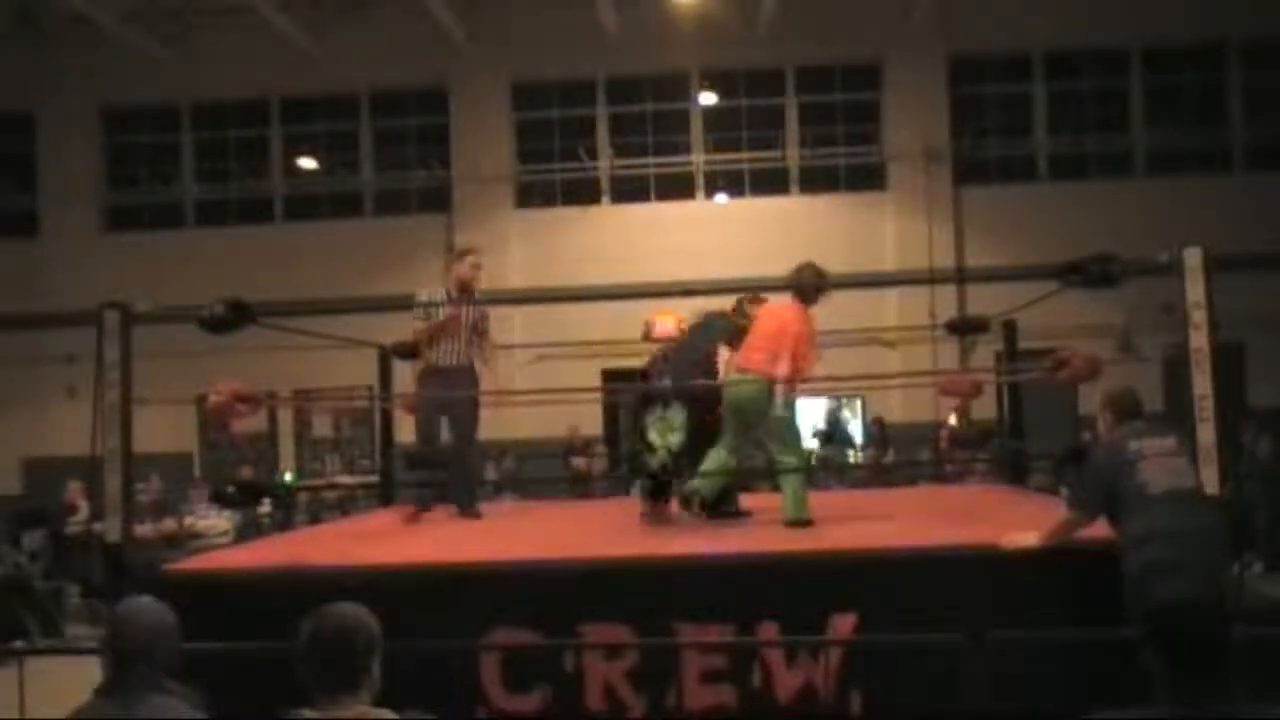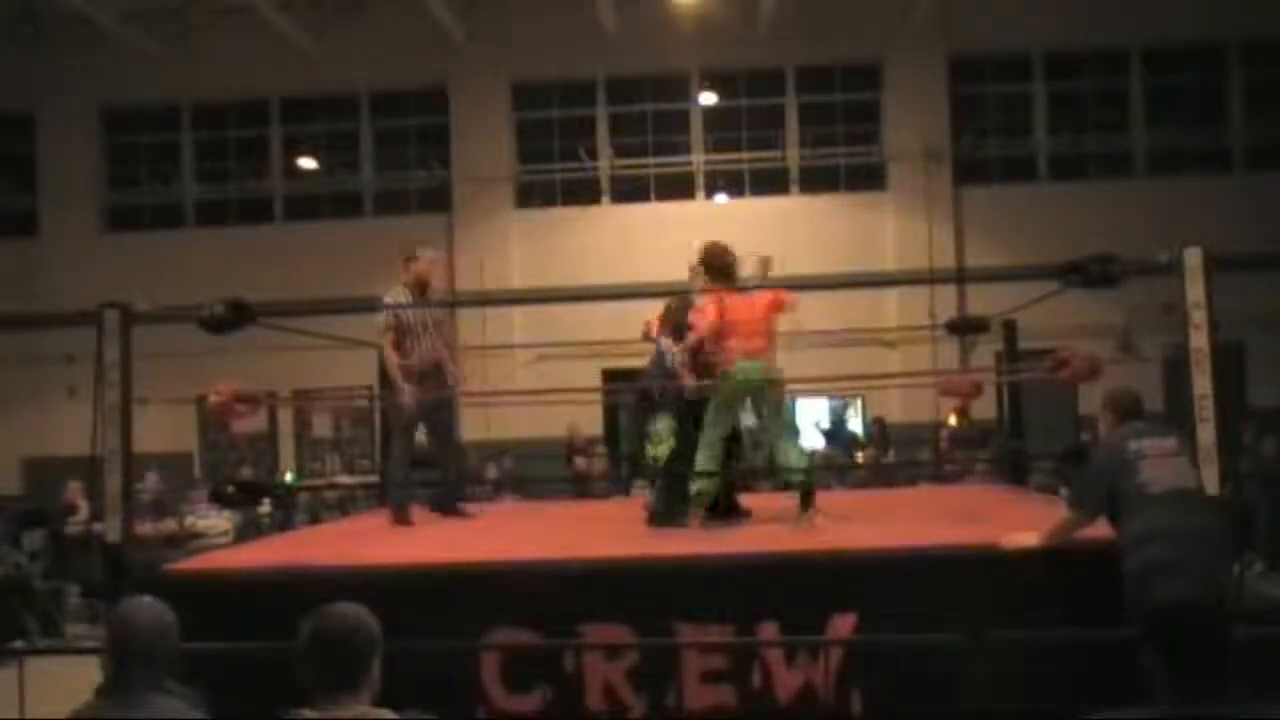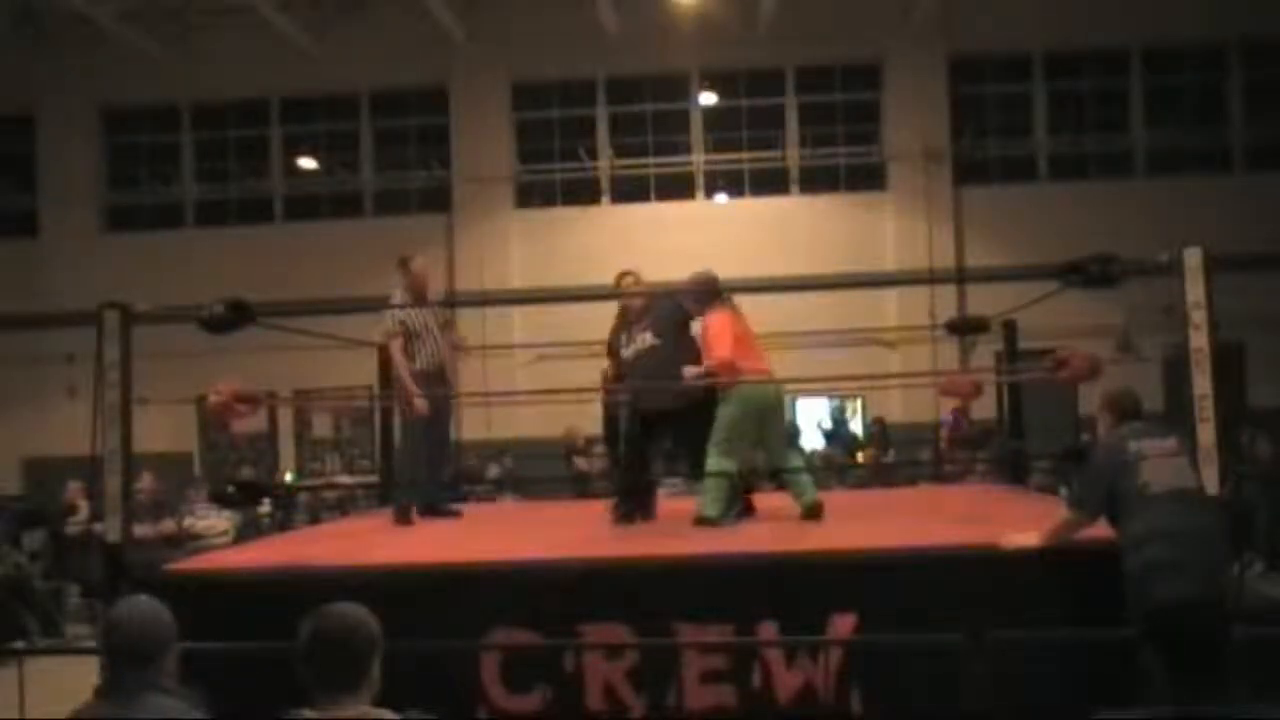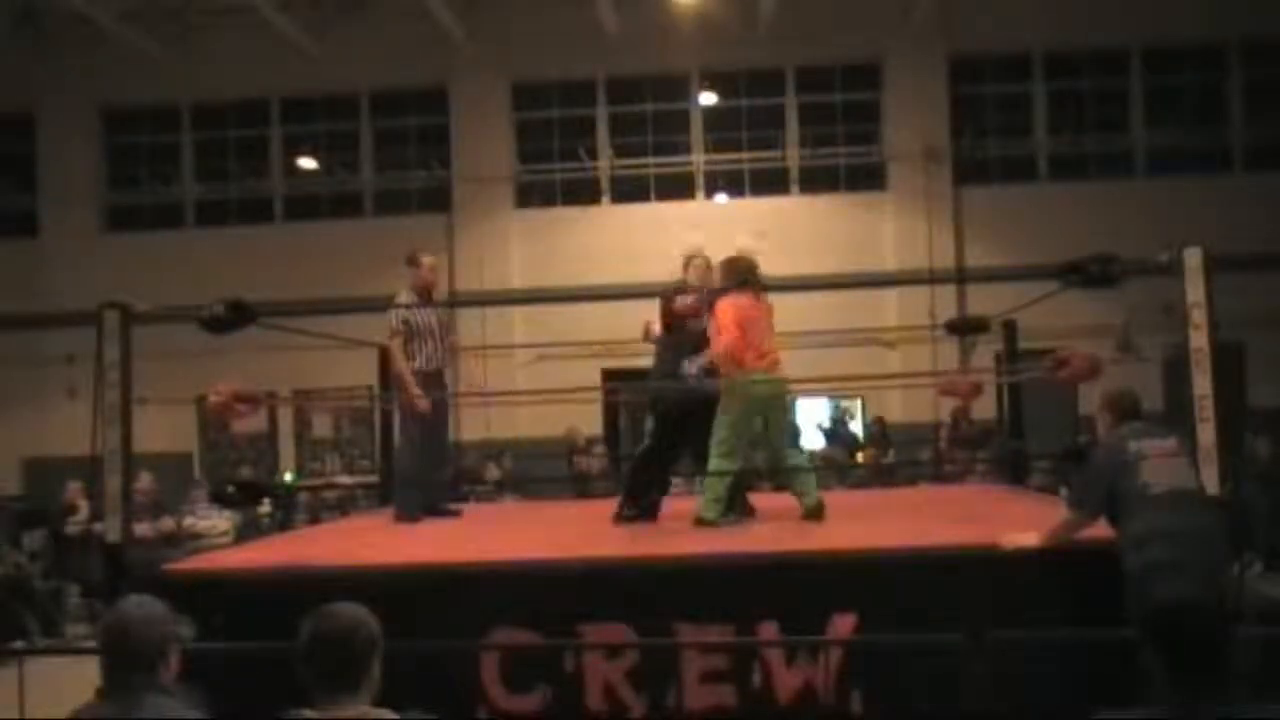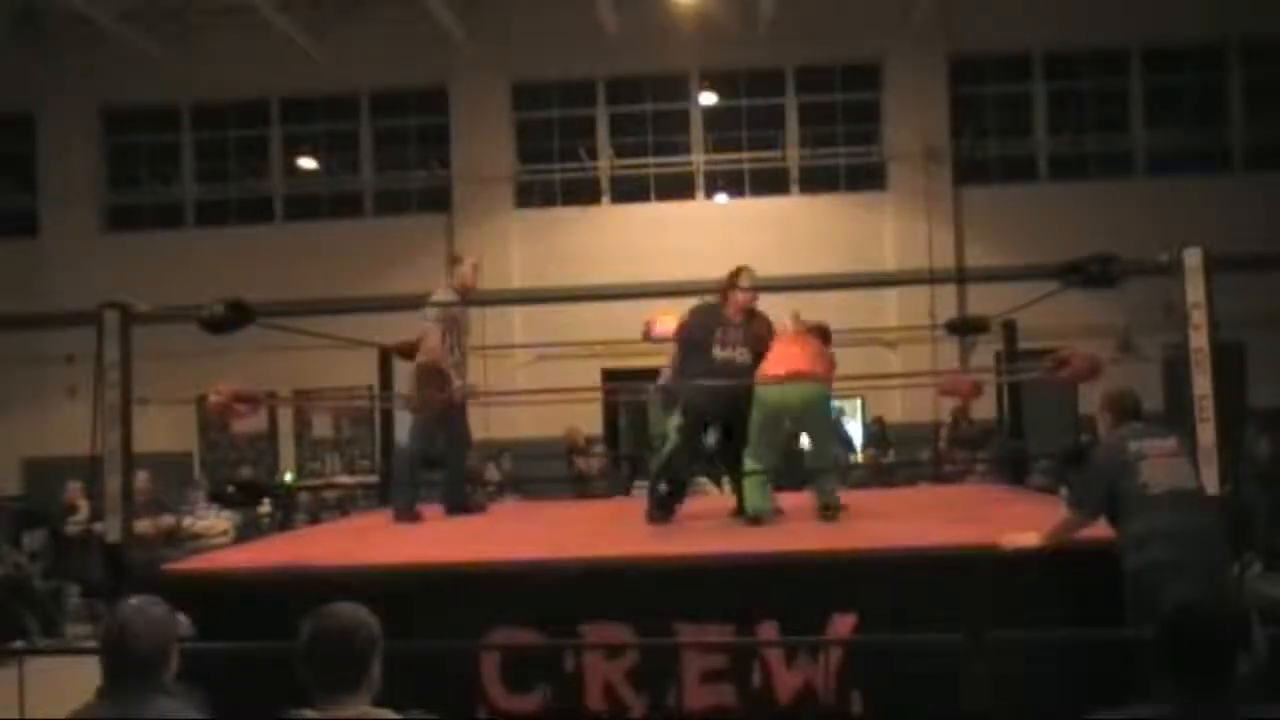
dt=0.5s
person 1, frame 1
left shoulder: (1110, 448)
right shoulder: (1174, 442)
left elbow: (1081, 514)
left wrist: (1039, 539)
left hip: (1157, 565)
right hip: (1207, 549)
left knee: (1172, 674)
right knee: (1208, 669)
person 1, frame 2
left shoulder: (1111, 448)
right shoulder: (1175, 442)
left elbow: (1082, 514)
left wrist: (1040, 539)
left hip: (1157, 566)
right hip: (1207, 552)
left knee: (1171, 675)
right knee: (1209, 669)
person 1, frame 3
left shoulder: (1110, 448)
right shoulder: (1173, 442)
left elbow: (1082, 515)
left wrist: (1039, 538)
left hip: (1157, 566)
right hip: (1207, 552)
left knee: (1171, 676)
right knee: (1209, 667)
person 1, frame 4
left shoulder: (1110, 449)
right shoulder: (1174, 442)
left elbow: (1083, 515)
left wrist: (1040, 539)
left hip: (1157, 566)
right hip: (1206, 550)
left knee: (1174, 676)
right knee: (1209, 671)
person 1, frame 5
left shoulder: (1110, 450)
right shoulder: (1174, 443)
left elbow: (1081, 514)
left wrist: (1040, 539)
left hip: (1155, 561)
right hip: (1207, 552)
person 2, frame 1
left shoulder: (477, 304)
right shoulder: (428, 298)
left elbow: (483, 343)
right elbow: (417, 336)
right wrist: (442, 321)
left hip: (464, 379)
right hip: (433, 378)
left knee: (465, 442)
right knee: (427, 440)
left ankle: (466, 501)
right ankle: (424, 497)
person 2, frame 2
left shoulder: (433, 301)
right shoulder: (393, 302)
right elbow: (387, 348)
left wrist: (453, 366)
right wrist: (402, 385)
left hip: (436, 380)
right hip: (408, 383)
left knee: (448, 442)
right knee: (403, 446)
left ankle: (446, 501)
right ankle: (399, 507)
person 2, frame 3
left shoulder: (432, 304)
right shoulder: (397, 310)
left elbow: (448, 337)
right elbow: (397, 355)
right wrist: (413, 392)
left hip: (440, 382)
right hip: (416, 383)
left knee: (439, 445)
right knee: (412, 447)
left ankle: (431, 501)
right ankle: (403, 507)
person 2, frame 4
left shoulder: (436, 306)
right shoulder: (402, 307)
left elbow: (448, 342)
right elbow: (397, 354)
right wrist: (414, 391)
left hip: (437, 383)
right hip: (415, 383)
left knee: (437, 446)
right knee: (411, 447)
left ankle: (430, 501)
right ankle: (404, 507)
person 2, frame 5
left shoulder: (458, 303)
right shoulder: (442, 301)
right elbow: (432, 342)
left wrist: (458, 378)
right wrist: (453, 378)
left hip: (450, 381)
right hip: (434, 379)
left knee: (459, 442)
right knee: (420, 443)
left ankle: (455, 499)
right ankle: (403, 505)
person 3, frame 1
right shoulder: (729, 323)
right elbow: (724, 354)
right hip: (670, 382)
left knee: (705, 444)
right knee: (673, 442)
left ankle: (715, 504)
right ankle: (655, 500)
person 3, frame 2
right shoulder: (678, 307)
right elbow: (666, 340)
right wrist: (685, 376)
left hip: (703, 388)
right hip: (671, 387)
right knee: (675, 450)
left ankle: (721, 505)
right ankle: (663, 511)
person 3, frame 3
left shoulder: (666, 304)
right shoulder: (621, 328)
right elbow: (617, 365)
right wrist: (613, 377)
left hip: (685, 393)
right hip: (645, 400)
left knee: (703, 451)
right knee: (635, 455)
right ankle: (630, 508)
person 3, frame 4
left shoulder: (718, 298)
right shoulder: (675, 294)
right elbow: (684, 305)
left hip: (708, 385)
right hip: (673, 385)
right knee: (660, 448)
left ankle: (734, 503)
right ankle: (635, 507)
person 3, frame 5
left shoulder: (760, 324)
right shoulder: (703, 315)
right elbow: (680, 347)
right wrist: (674, 379)
left hip: (737, 398)
right hip: (697, 395)
left knee: (743, 453)
right knee: (681, 449)
right ankle: (660, 506)
person 4, frame 1
left shoulder: (770, 308)
right shoulder: (802, 323)
right elbow: (785, 364)
right wrist: (780, 402)
left hip: (735, 383)
right hip: (762, 389)
left knee: (729, 444)
right knee: (789, 453)
left ankle: (697, 489)
right ankle: (796, 513)
person 4, frame 2
left shoulder: (712, 300)
right shoulder: (761, 296)
left elbow: (706, 329)
right elbow: (787, 301)
left wrist: (687, 343)
left hip: (731, 371)
right hip: (765, 370)
left knee: (713, 433)
right knee: (780, 431)
left ankle: (702, 490)
right ankle: (799, 480)
person 4, frame 3
left shoulder: (715, 320)
right shoulder: (730, 312)
left elbow: (725, 359)
left wrist: (697, 371)
left hip: (742, 392)
right hip: (768, 388)
left knee: (721, 452)
right knee: (781, 450)
left ankle: (710, 512)
right ankle: (810, 500)
person 4, frame 4
left shoulder: (727, 305)
right shoulder: (762, 303)
left elbow: (727, 343)
left hip: (742, 385)
right hip: (773, 382)
left knee: (723, 450)
right knee: (783, 447)
left ankle: (710, 512)
right ankle: (812, 501)
person 4, frame 5
left shoulder: (783, 339)
right shoulder: (823, 351)
left hip: (770, 392)
right hip: (810, 391)
left knee: (757, 454)
right knee: (825, 447)
left ankle: (756, 509)
right ankle: (829, 502)
